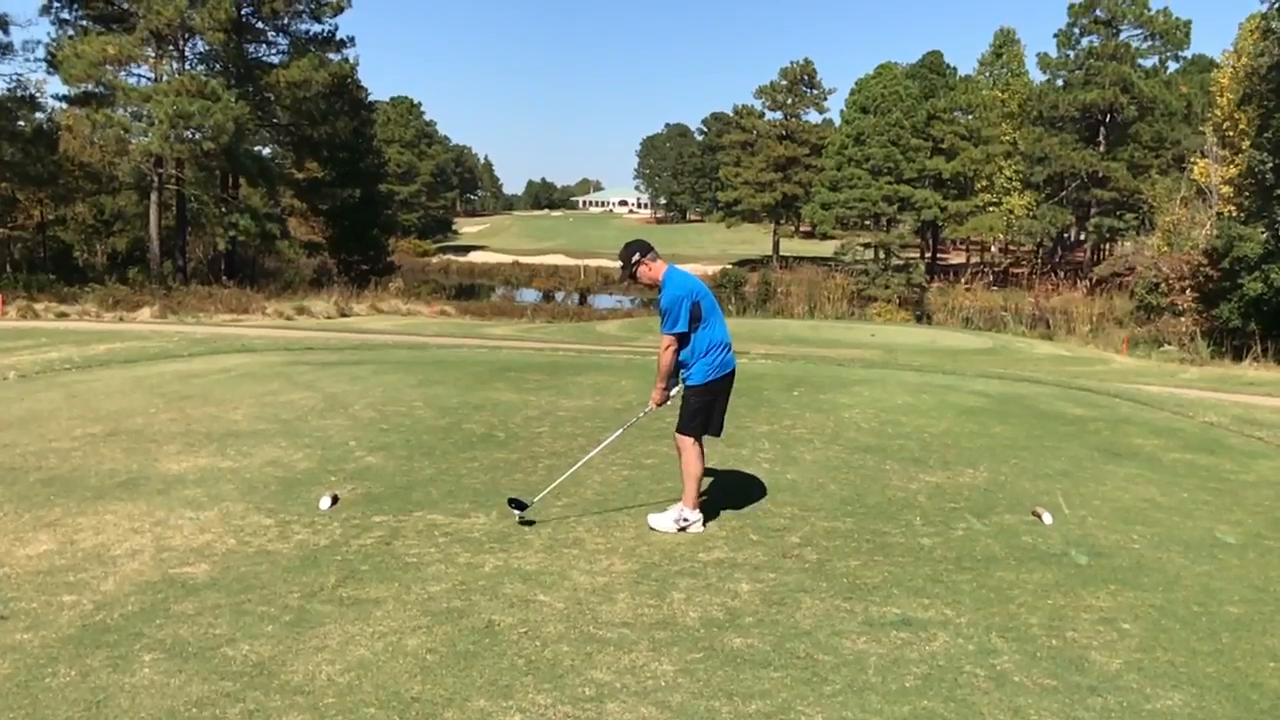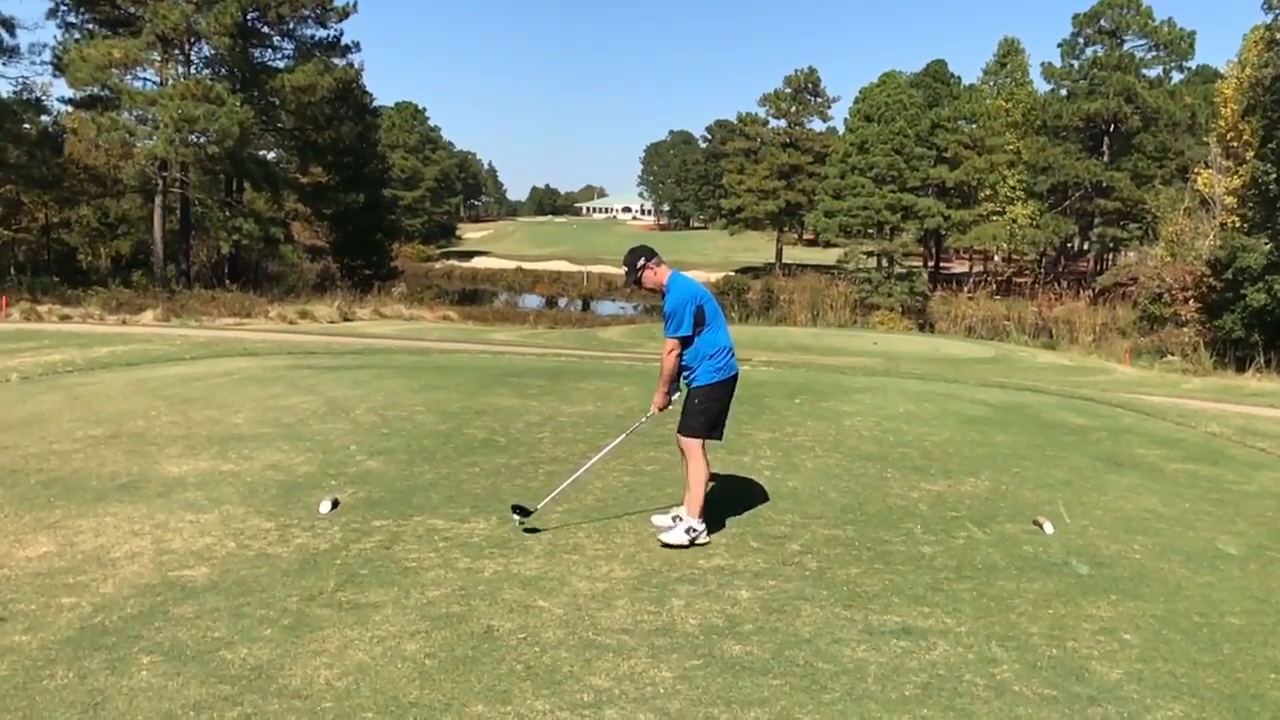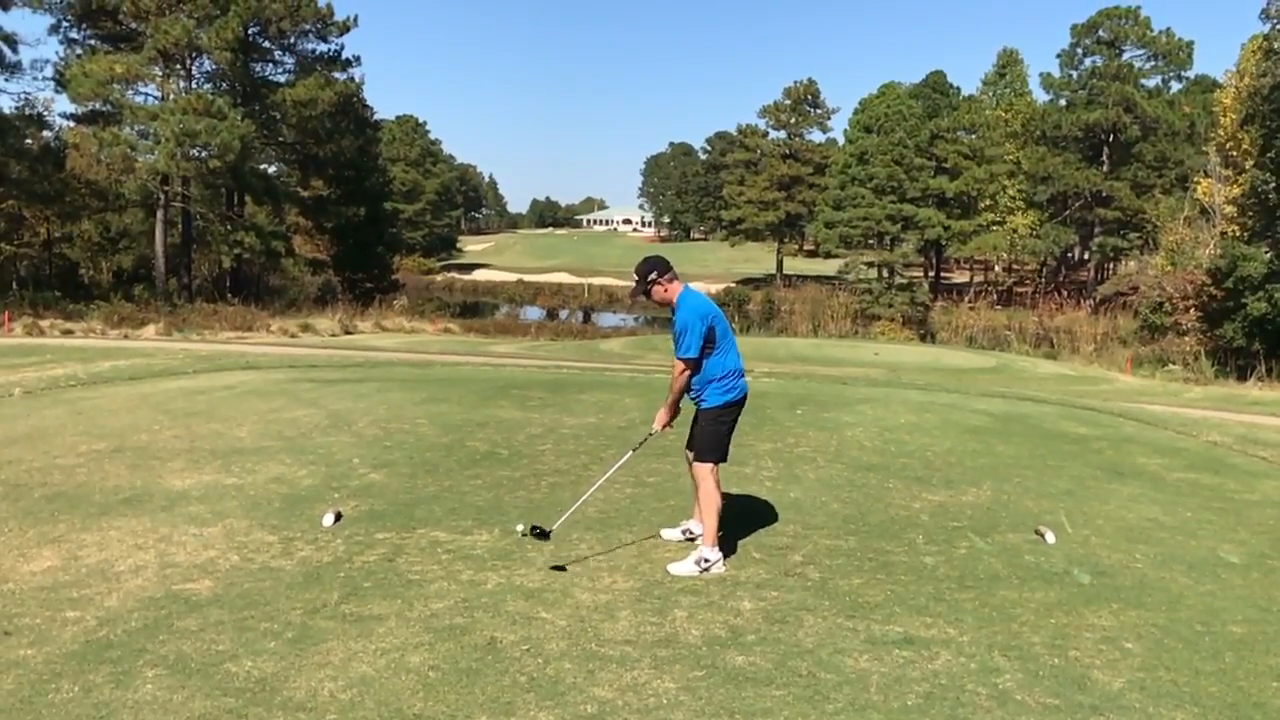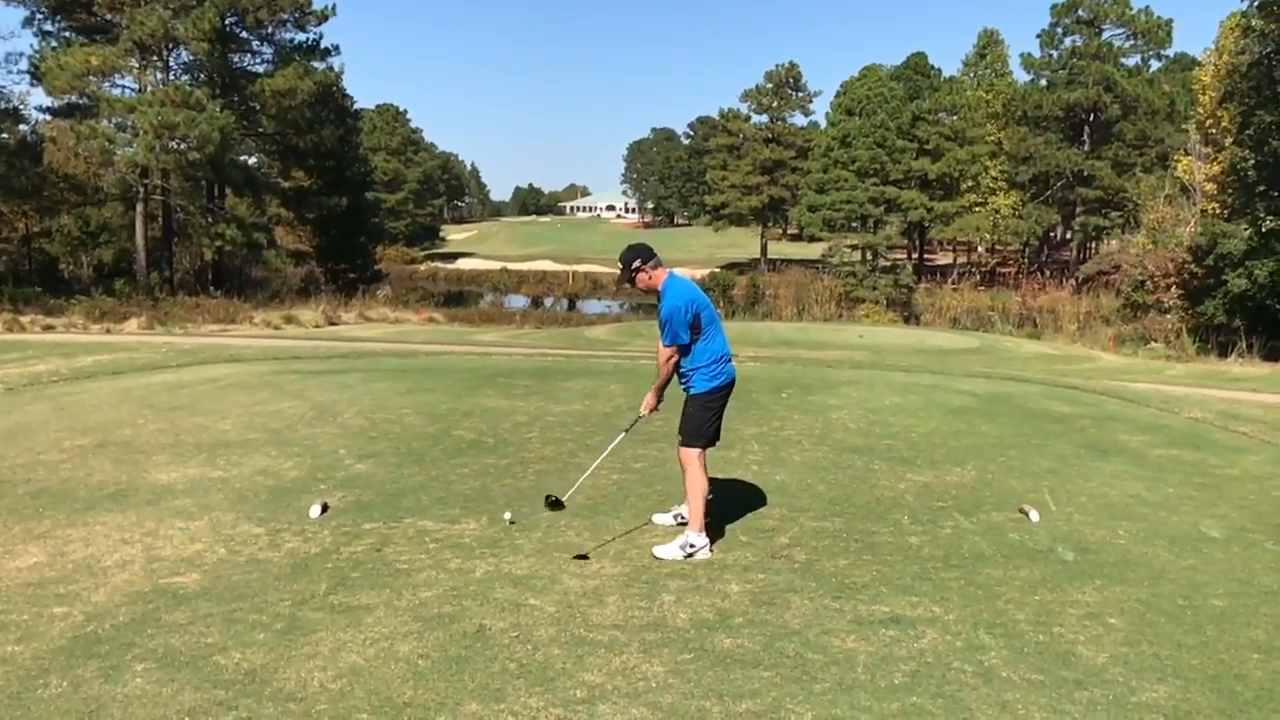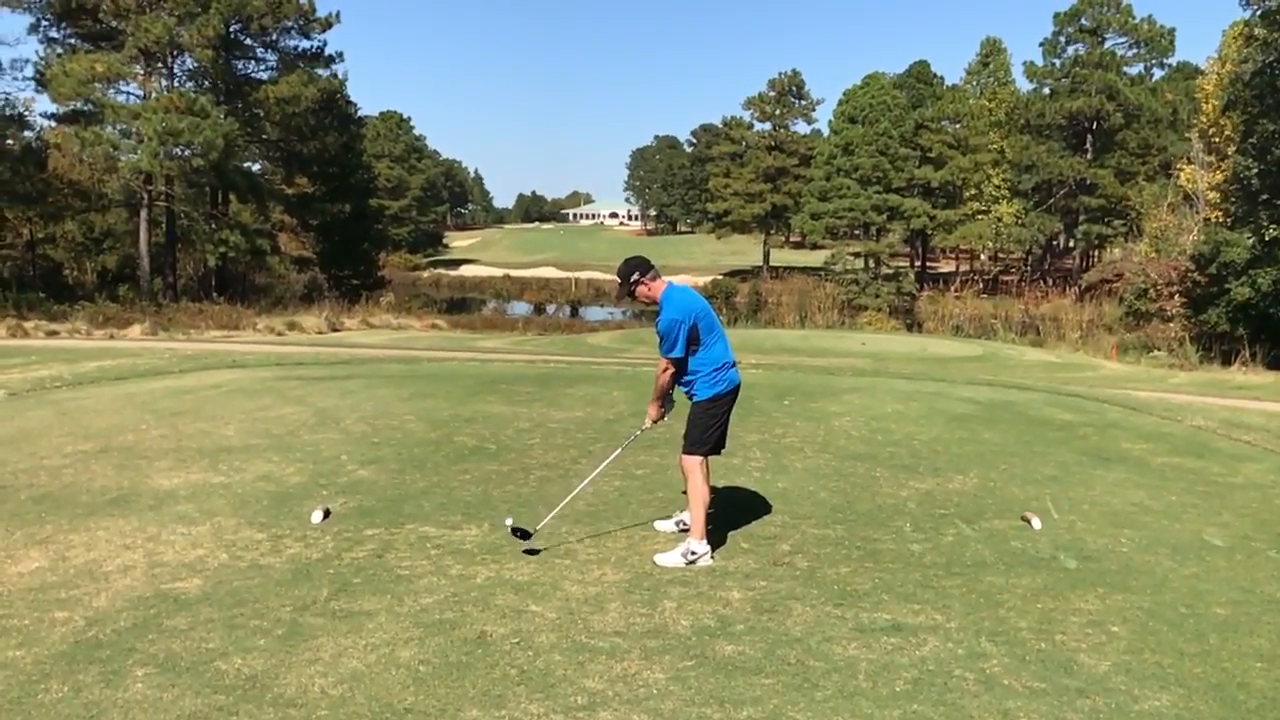
dt=1s
person 1, frame 1
left shoulder: (673, 291)
right shoulder: (677, 280)
left elbow: (670, 346)
left wrist: (660, 387)
right wrist: (668, 382)
left hip: (707, 371)
right hip: (709, 368)
left knee: (686, 439)
right knee: (691, 439)
left ankle: (690, 514)
right ankle: (688, 505)
person 1, frame 2
left shoulder: (678, 294)
right shoulder: (679, 288)
left elbow: (672, 350)
right elbow: (682, 348)
left wrist: (662, 391)
right wrist: (670, 386)
left hip: (711, 375)
right hip: (707, 374)
left knee: (692, 443)
right knee: (686, 441)
left ankle: (694, 523)
right ankle: (688, 511)
person 1, frame 3
left shoulder: (689, 312)
right shoulder: (689, 302)
left elbow: (684, 370)
right elbow: (690, 365)
left wrist: (668, 409)
right wrist: (673, 405)
left hip: (721, 395)
right hip: (716, 393)
left knee: (705, 467)
right knee: (694, 456)
left ankle: (710, 553)
right ankle: (699, 524)
person 1, frame 4
left shoulder: (674, 300)
right shoulder: (675, 287)
left elbow: (670, 355)
right elbow: (667, 346)
left wrist: (655, 393)
right wrist: (656, 390)
left hip: (709, 380)
right hip: (708, 377)
left knee: (690, 453)
right knee: (692, 446)
left ankle: (696, 538)
right ankle: (691, 509)
person 1, frame 5
left shoulder: (672, 312)
right shoulder: (679, 293)
left elbow: (668, 367)
left wrist: (655, 404)
right wrist: (665, 397)
left hip: (712, 387)
right hip: (716, 383)
left knee: (692, 460)
right knee: (696, 455)
left ankle: (698, 545)
right ankle: (693, 515)
